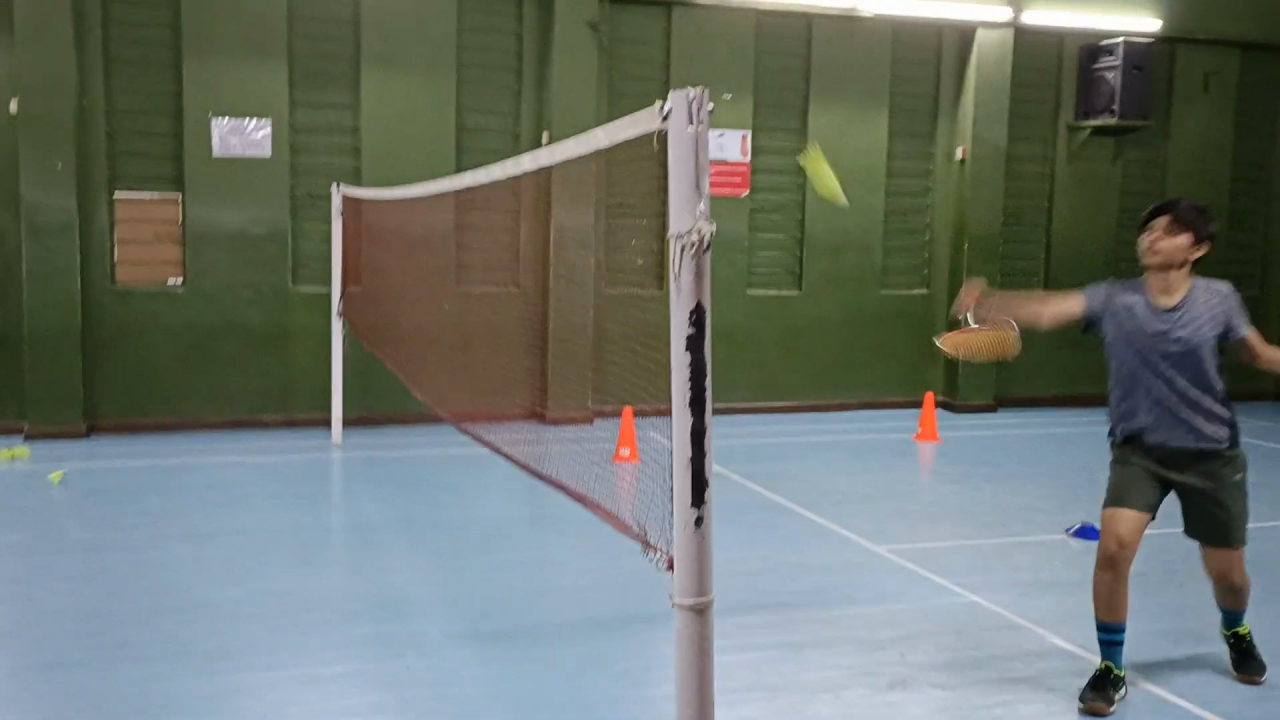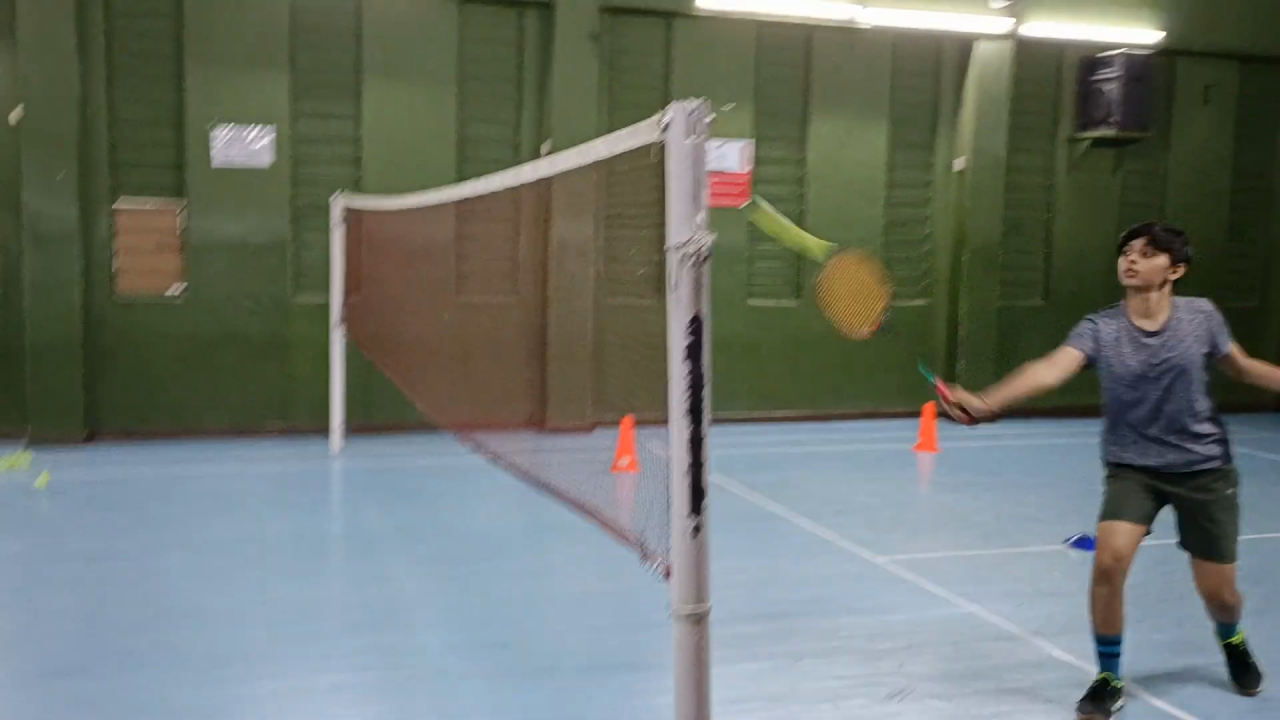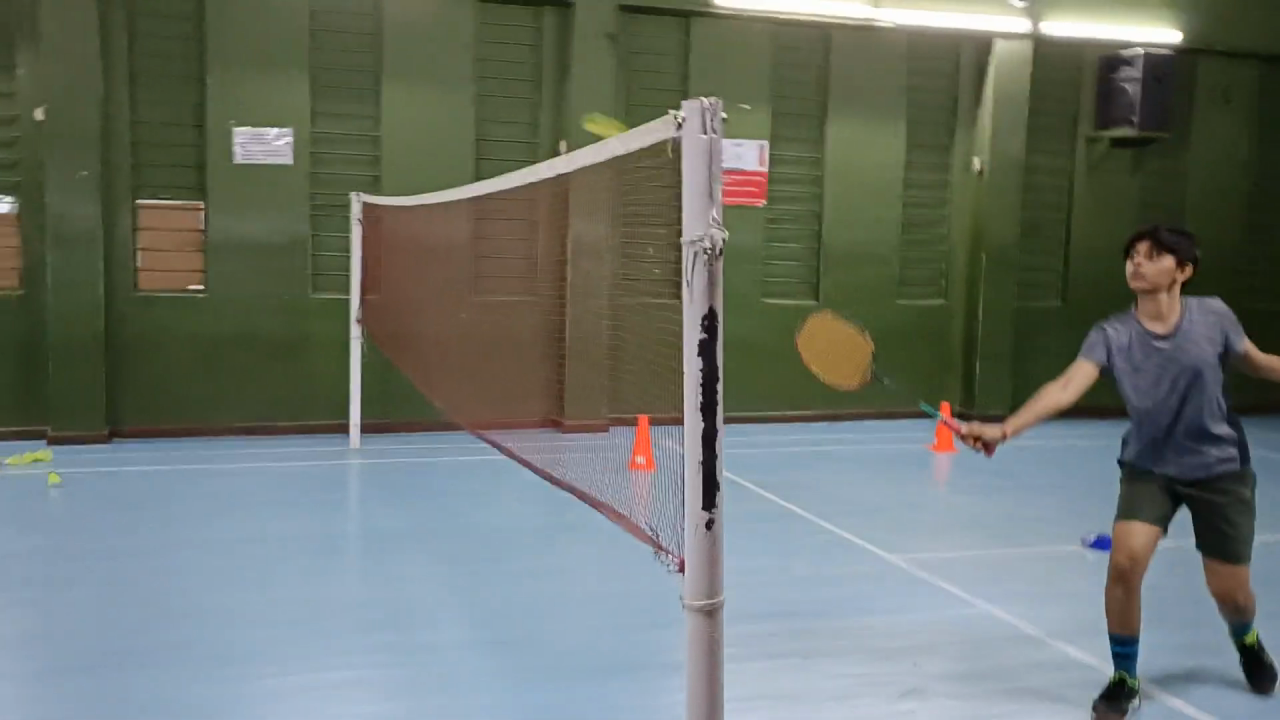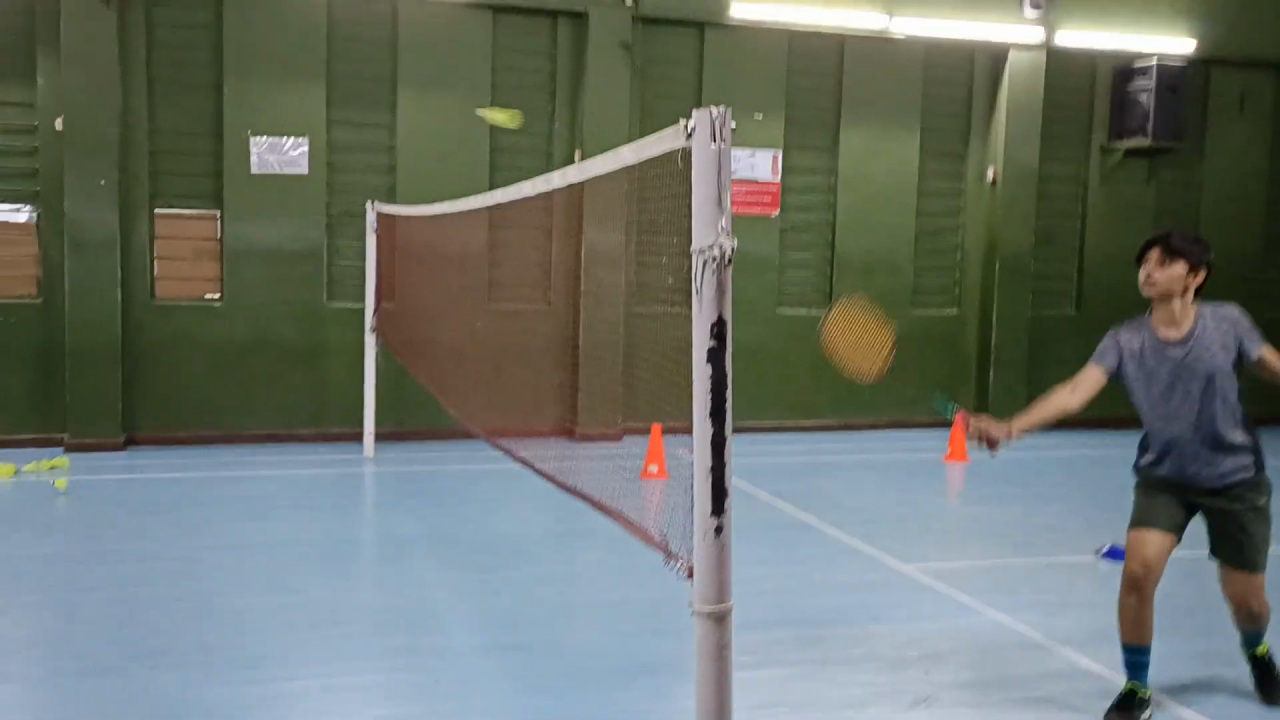
dt=0.1s
person 1, frame 1
left shoulder: (1219, 299)
right shoulder: (1113, 297)
right elbow: (1050, 311)
right wrist: (993, 303)
left hip: (1210, 451)
right hip: (1139, 449)
left knee: (1228, 571)
right knee: (1113, 549)
left ankle: (1236, 633)
right ankle: (1110, 669)
person 1, frame 2
left shoulder: (1202, 316)
right shoulder: (1098, 328)
right elbow: (1050, 371)
right wrist: (986, 402)
left hip: (1204, 467)
right hip: (1133, 465)
left knee: (1218, 589)
right knee: (1109, 563)
left ankle: (1232, 642)
right ankle: (1109, 679)
person 1, frame 3
left shoulder: (1214, 316)
right shoulder: (1110, 335)
right elbow: (1067, 388)
right wrist: (1004, 428)
left hip: (1220, 468)
right hip: (1150, 469)
left knee: (1231, 591)
right knee: (1125, 563)
right ankle: (1124, 679)
person 1, frame 4
left shoulder: (1230, 323)
right shoulder: (1125, 340)
right elbow: (1075, 392)
right wrist: (1012, 427)
left hip: (1235, 479)
right hip: (1164, 477)
right knee: (1139, 572)
